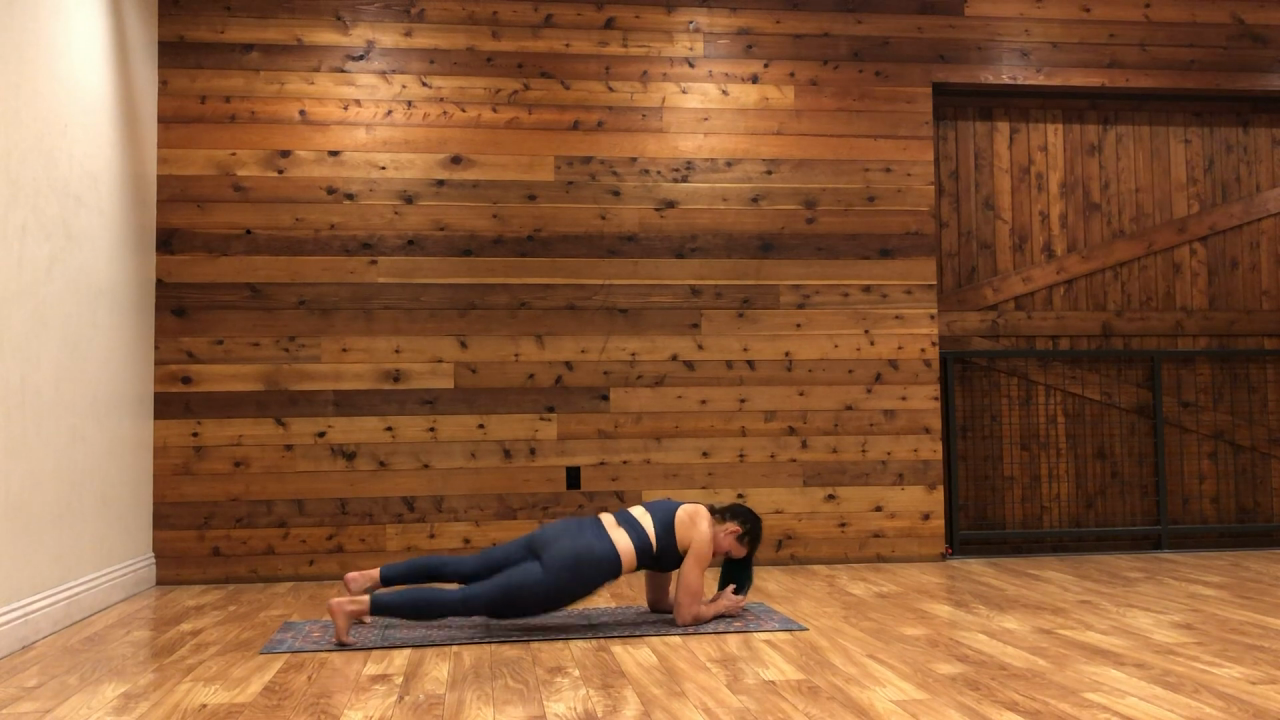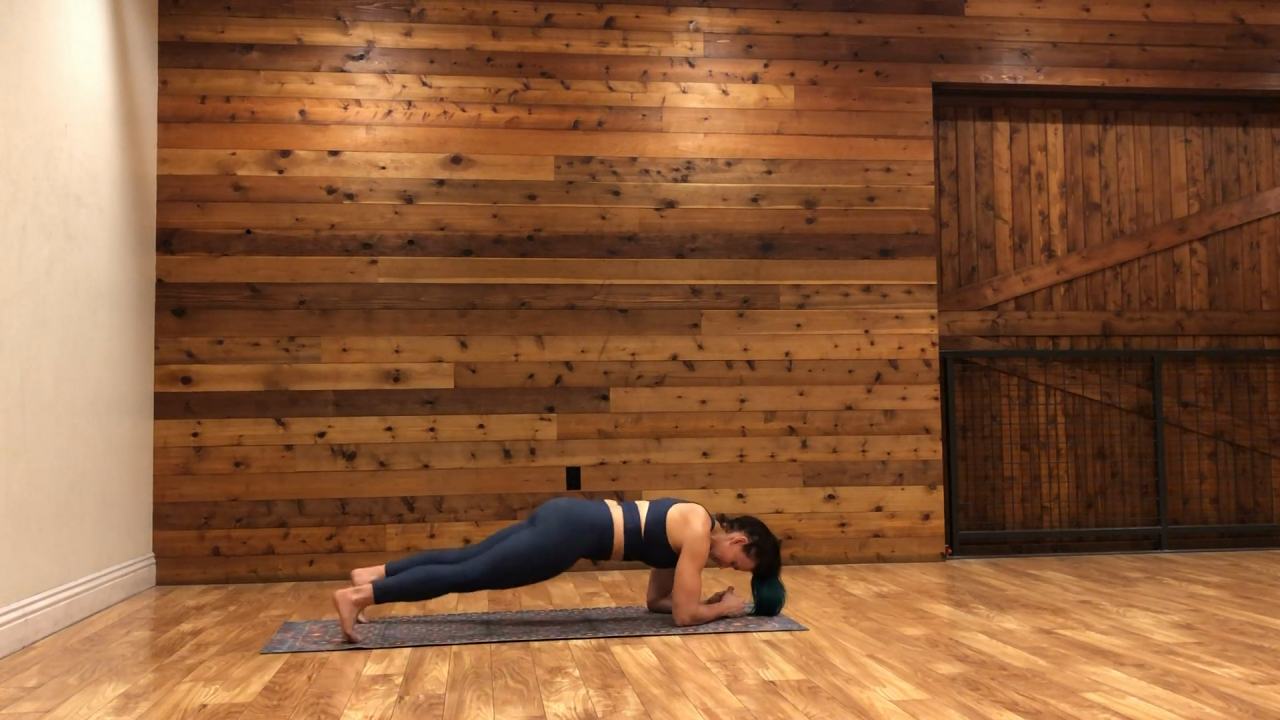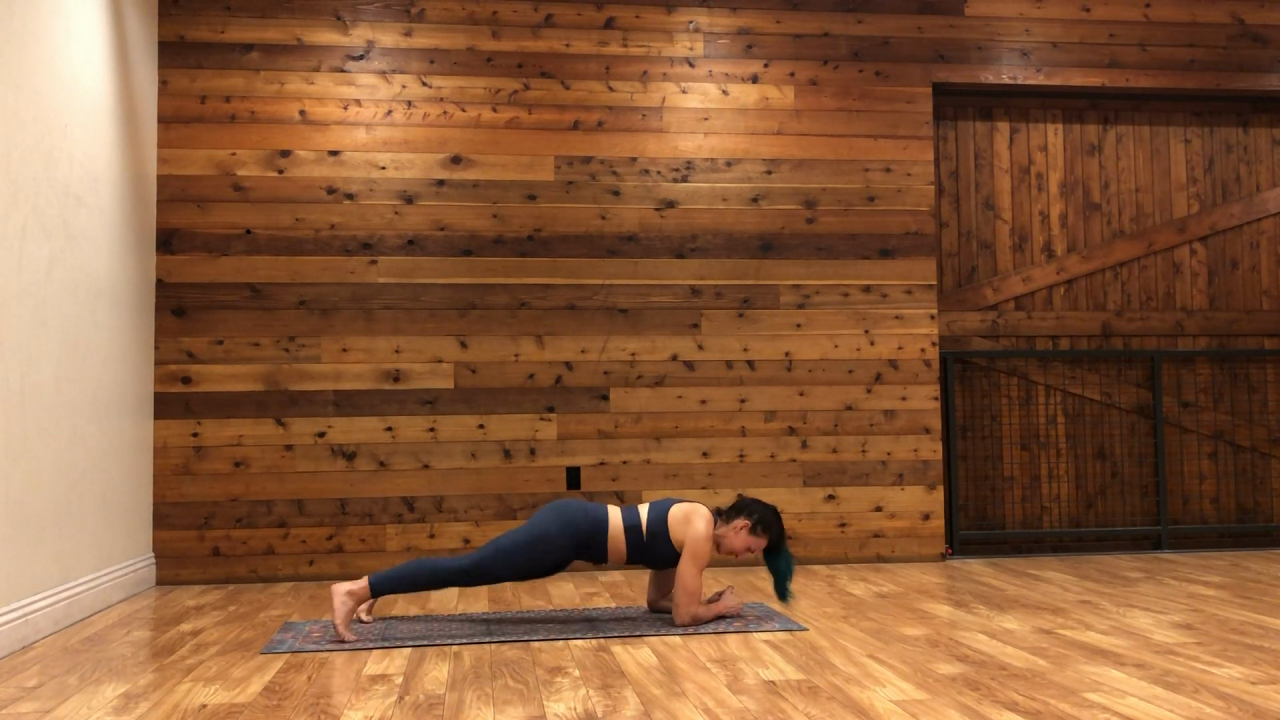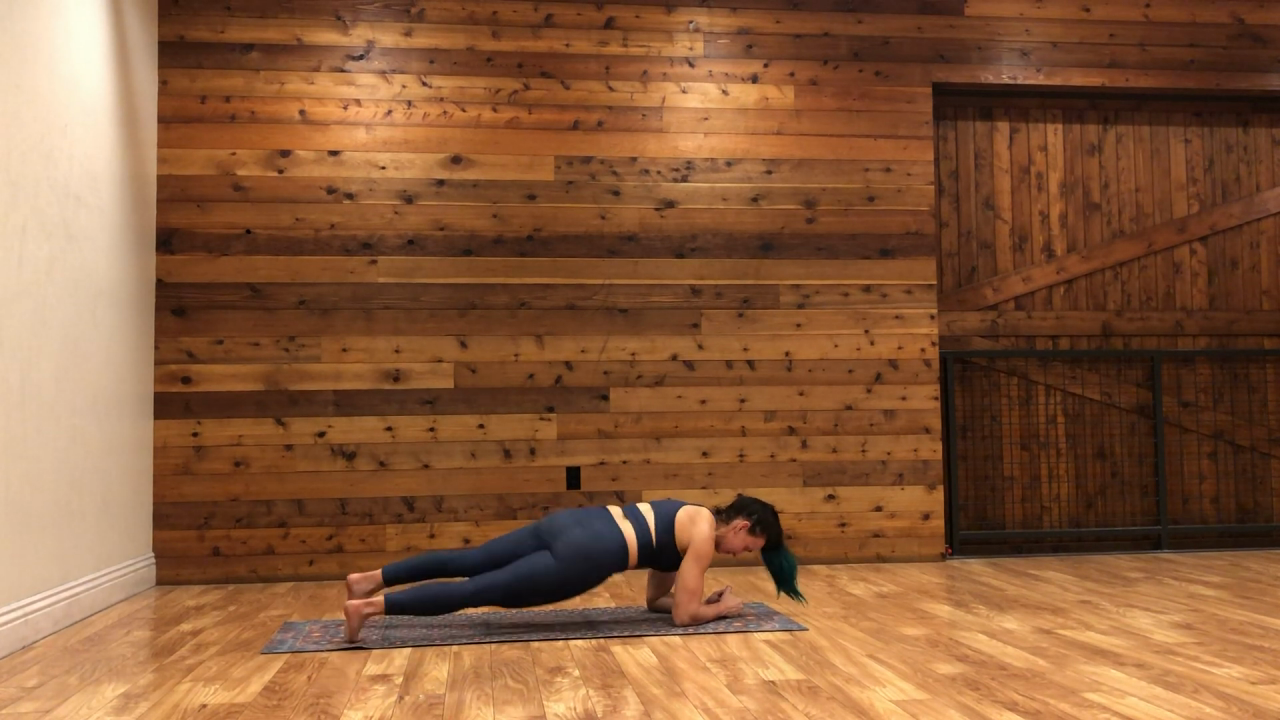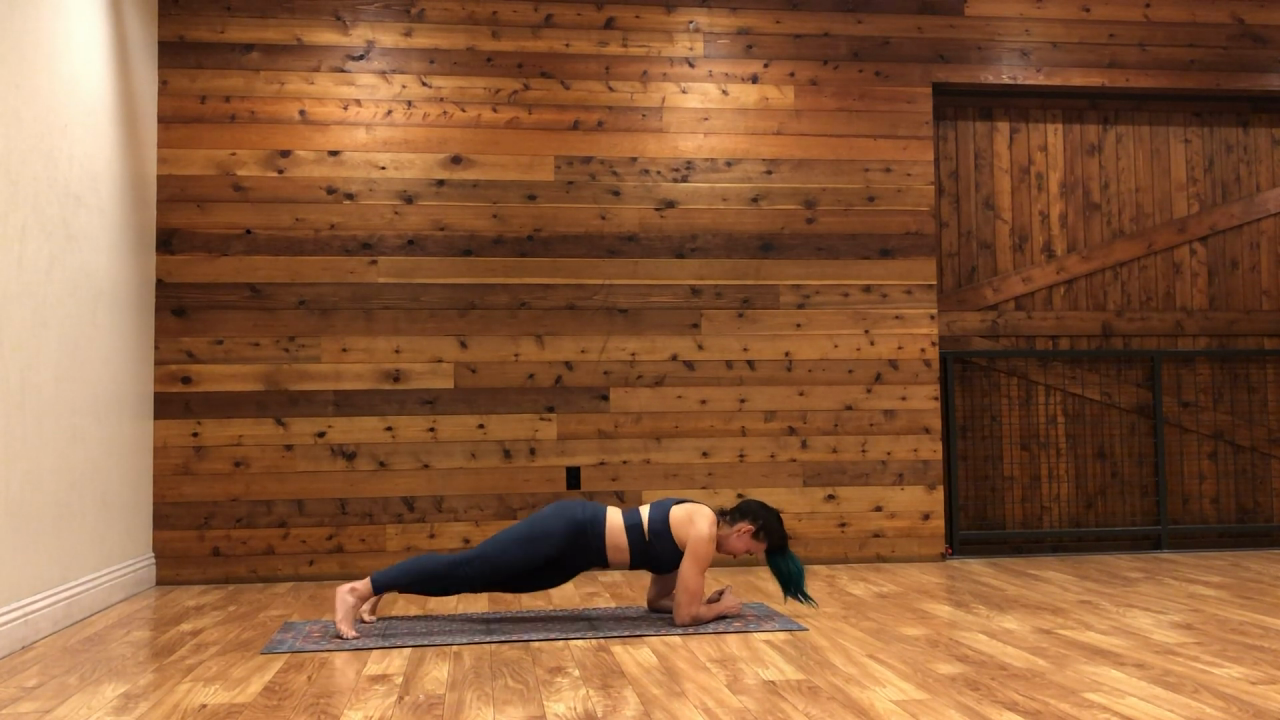
dt=1s
person 1, frame 1
left shoulder: (680, 515)
right shoulder: (702, 532)
left elbow: (659, 601)
right elbow: (685, 615)
left wrist: (701, 599)
right wrist: (720, 607)
left hip: (564, 534)
right hip: (577, 565)
left knee: (463, 569)
right knee: (465, 598)
left ankle: (368, 578)
right ankle: (354, 605)
person 1, frame 2
left shoulder: (689, 527)
right shoulder: (699, 534)
left elbow: (657, 600)
right elbow: (684, 614)
left wrist: (708, 599)
right wrist: (724, 608)
left hip: (568, 517)
right hip: (573, 532)
left knee: (465, 560)
right knee: (466, 576)
left ankle: (372, 575)
right ankle: (358, 596)
person 1, frame 3
left shoulder: (688, 522)
right shoulder: (701, 531)
left elbow: (658, 600)
right elbow: (683, 614)
left wrist: (706, 599)
right wrist: (720, 607)
left hip: (570, 521)
right hip: (568, 530)
left knee: (469, 566)
right knee: (465, 570)
left ankle: (371, 584)
right ankle: (355, 591)
person 1, frame 4
left shoulder: (690, 520)
right shoulder: (705, 533)
left elbow: (657, 598)
right elbow: (684, 615)
left wrist: (704, 598)
right wrist: (722, 607)
left hip: (570, 523)
right hip: (583, 554)
left knee: (467, 562)
right knee: (478, 591)
left ankle: (372, 578)
right ankle: (370, 605)
person 1, frame 5
left shoulder: (693, 525)
right shoulder: (703, 531)
left elbow: (659, 600)
right elbow: (685, 614)
left wrist: (707, 598)
right wrist: (723, 607)
left hip: (576, 538)
right hip: (569, 530)
left knee: (480, 579)
right knee: (464, 567)
left ankle: (378, 585)
right ankle: (359, 588)
